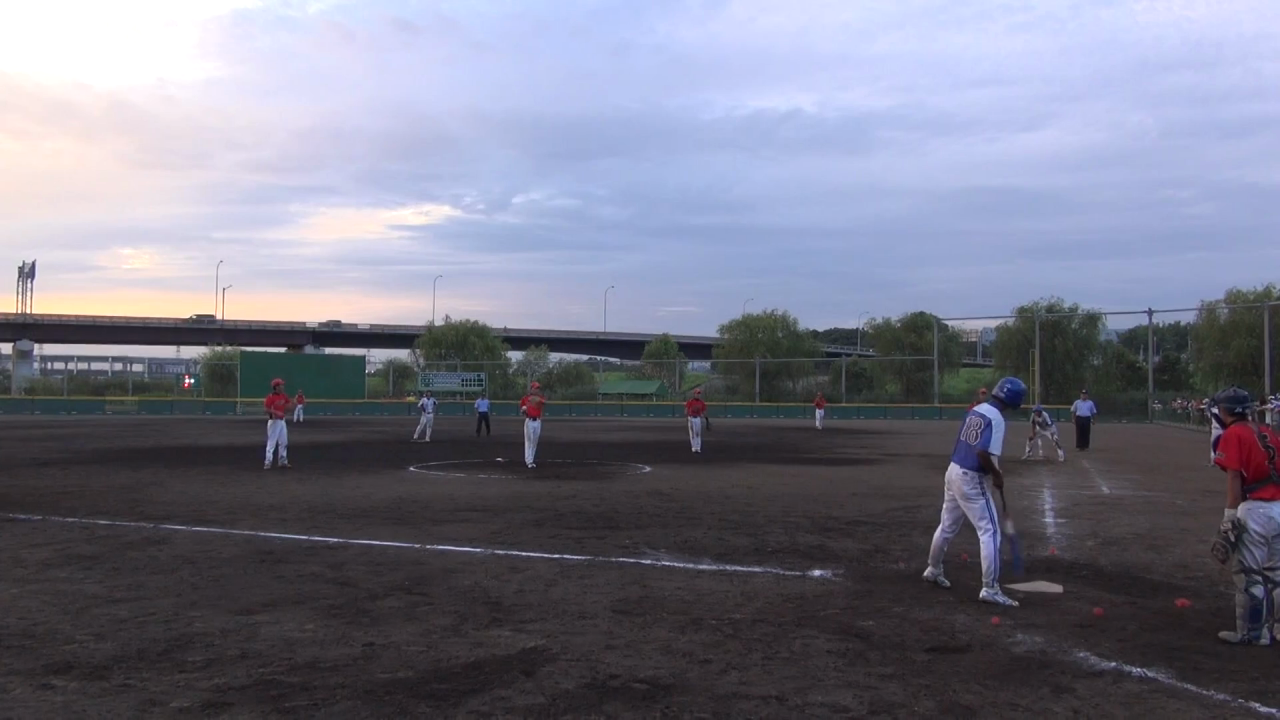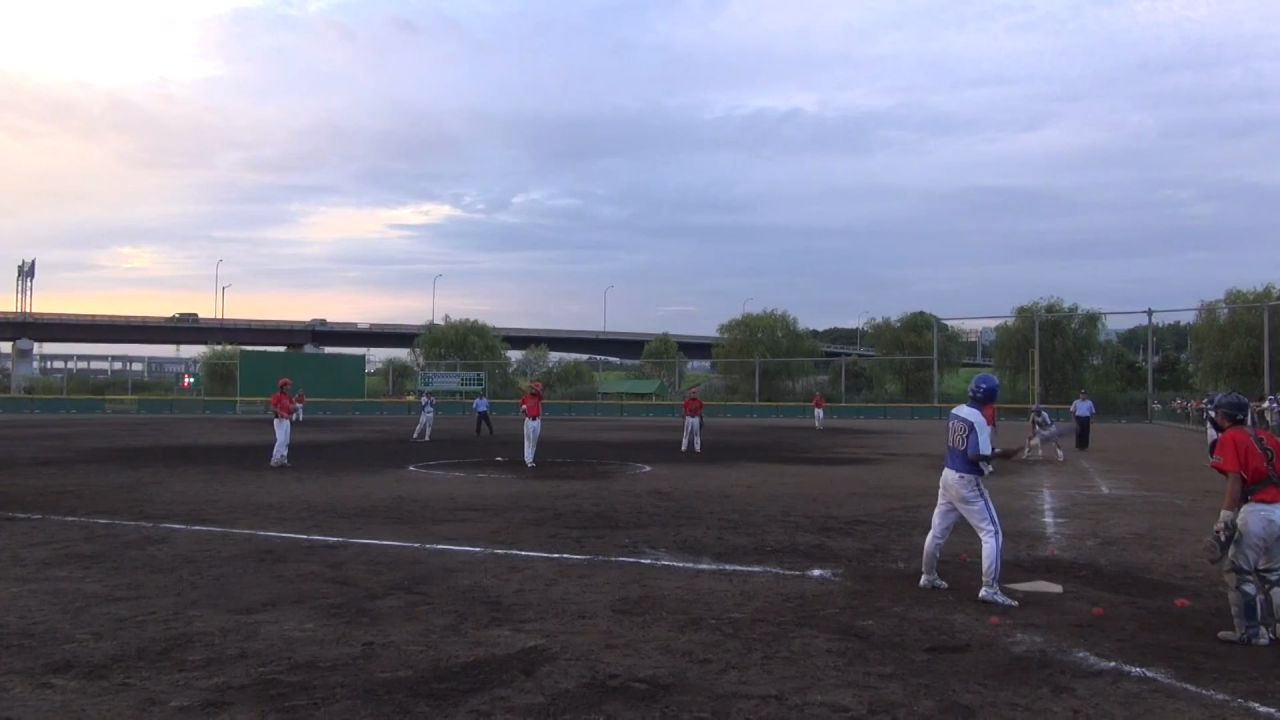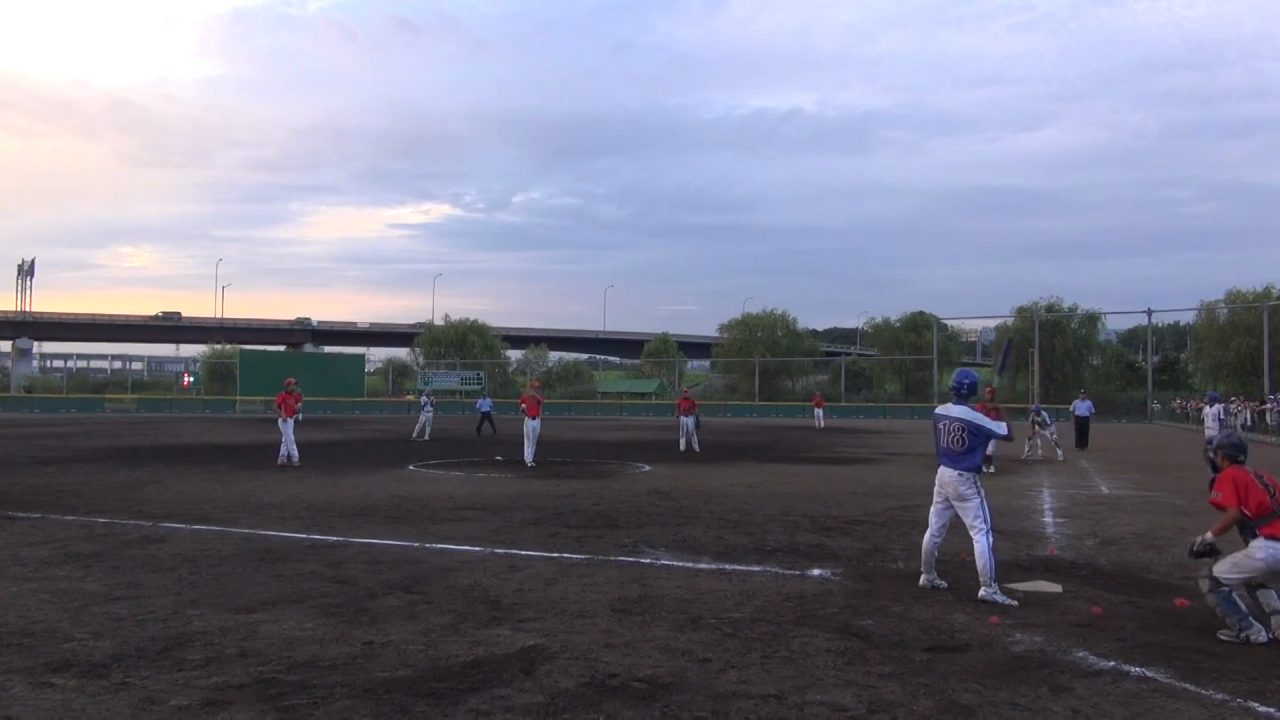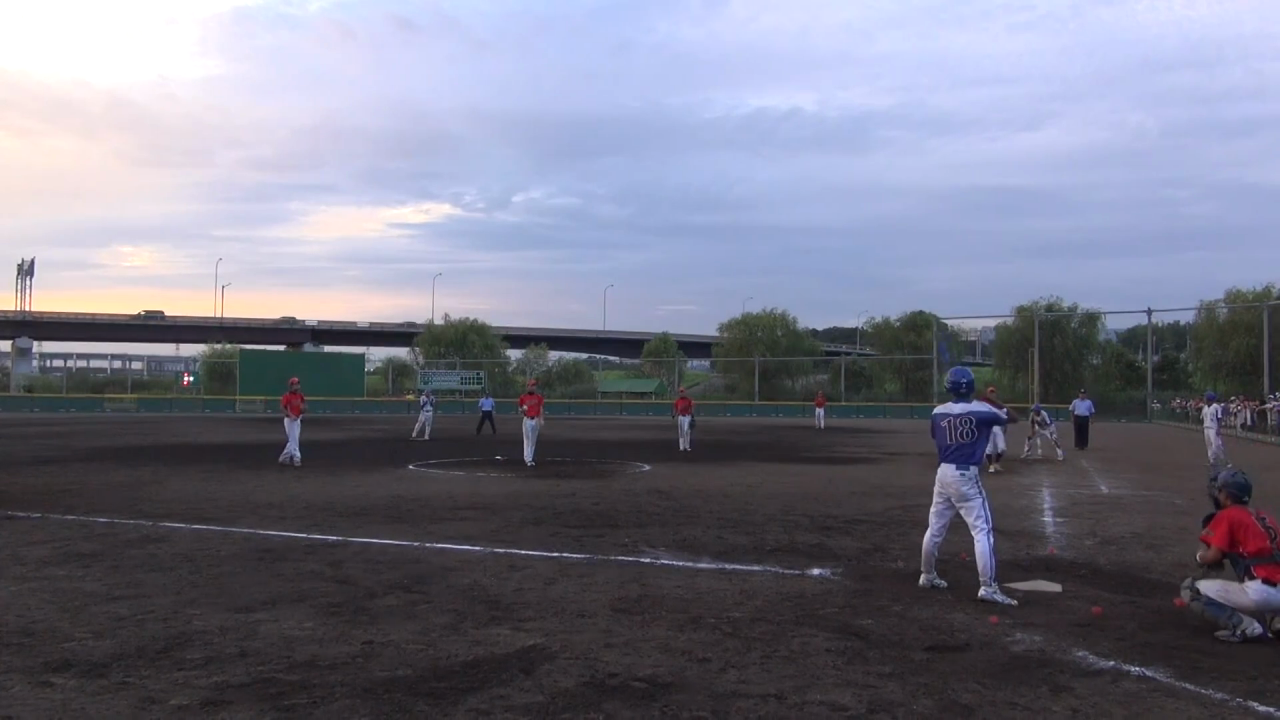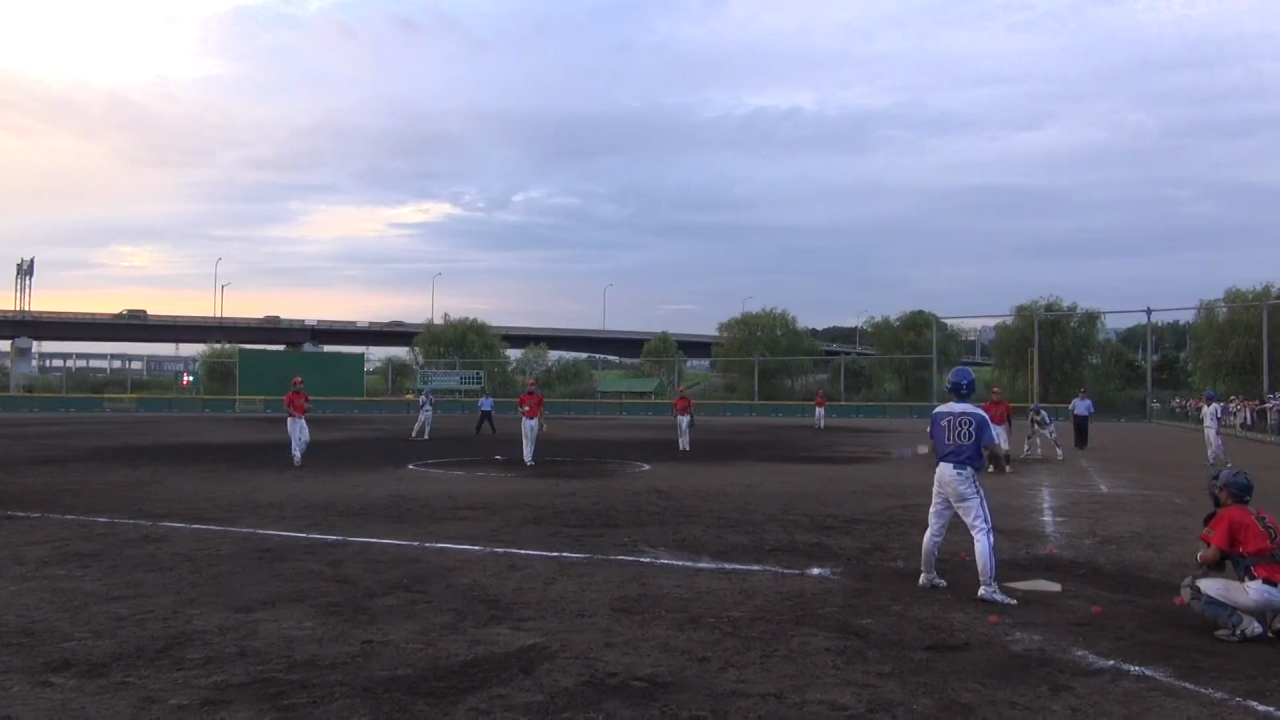
dt=0.3s
person 1, frame 1
left shoulder: (975, 410)
right shoulder: (996, 419)
right elbow: (982, 453)
left wrist: (992, 469)
right wrist: (995, 474)
left hip: (953, 471)
right hip: (971, 478)
left knee: (947, 526)
right knee: (989, 532)
left ankle: (933, 570)
right ankle: (990, 589)
person 1, frame 2
left shoulder: (956, 412)
right shoulder: (978, 420)
right elbow: (975, 456)
left wrist: (991, 452)
right wrist: (999, 454)
left hip: (948, 476)
right hip: (967, 482)
left knee: (938, 530)
right knee: (991, 534)
left ankle: (928, 576)
right ankle: (989, 589)
person 1, frame 3
left shoulder: (939, 412)
right shoulder: (975, 418)
right elbow: (1008, 435)
right wrist: (999, 412)
left hip: (943, 475)
right hip: (965, 480)
left knee: (935, 528)
right knee: (981, 533)
left ankle: (928, 576)
right ankle: (988, 588)
person 1, frame 4
left shoulder: (937, 413)
right shoulder: (980, 412)
right elbow: (1012, 417)
right wrist: (989, 402)
left hip: (943, 474)
right hip: (966, 477)
left knee: (935, 528)
right knee: (982, 532)
left ankle: (927, 576)
right ankle: (988, 588)
person 1, frame 5
left shoulder: (938, 412)
right shoulder: (979, 416)
left elbow: (934, 445)
right elbow: (989, 449)
left hip: (942, 472)
right hip: (965, 475)
left knee: (935, 527)
right knee: (982, 532)
left ankle: (927, 575)
right ankle: (988, 587)
person 2, frame 1
left shoulder: (1233, 434)
left elbow: (1234, 479)
left wrist: (1229, 519)
left hip: (1255, 509)
left knee: (1247, 573)
left ankle: (1251, 633)
person 2, frame 2
left shoulder: (1229, 438)
left elbow: (1234, 481)
left wrist: (1224, 520)
left hip: (1258, 512)
left knee: (1238, 572)
left ankle: (1250, 633)
person 2, frame 3
left shoulder: (1228, 476)
right shoulder: (1262, 477)
left elbow: (1232, 514)
left wrist: (1207, 537)
left knee: (1211, 580)
right knee: (1254, 578)
left ankle: (1249, 631)
person 2, frame 4
left shoulder: (1226, 516)
right shoulder: (1262, 518)
left elbow: (1213, 556)
left wrist: (1200, 557)
right wrist: (1227, 555)
left hip: (1260, 593)
left knee: (1190, 589)
left ankle: (1244, 627)
person 2, frame 5
left shoulder: (1227, 515)
right shoulder: (1263, 516)
left elbow: (1212, 555)
left wrist: (1199, 557)
right wrist: (1227, 554)
left hip: (1260, 593)
left knee: (1190, 588)
left ankle: (1243, 625)
